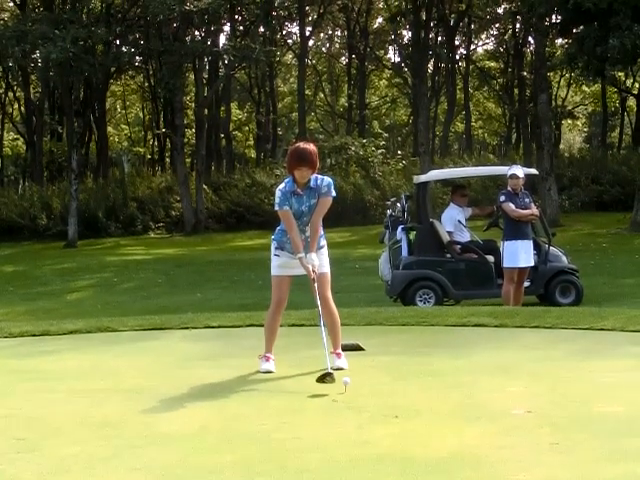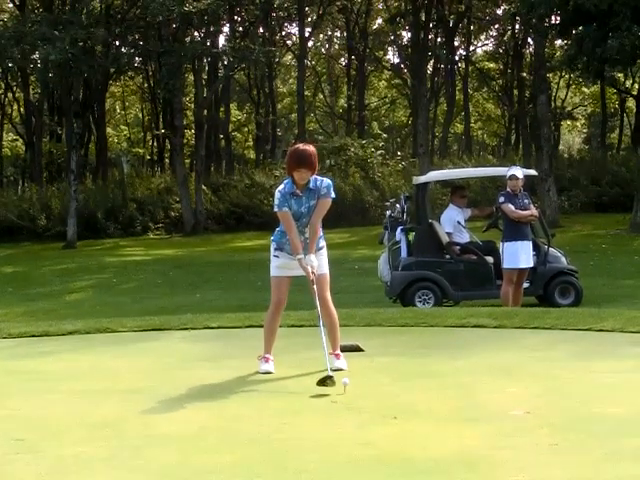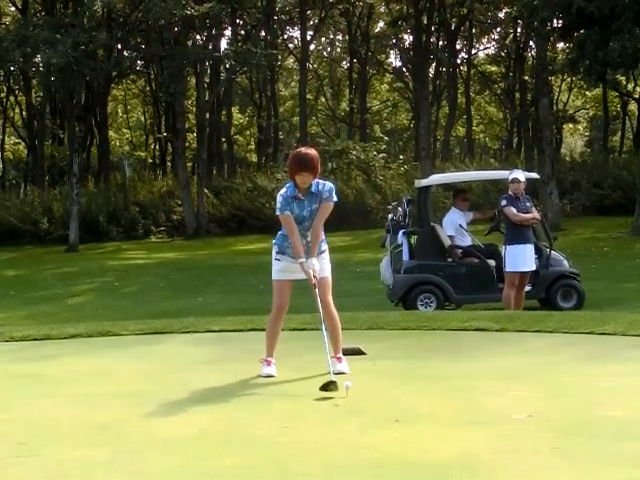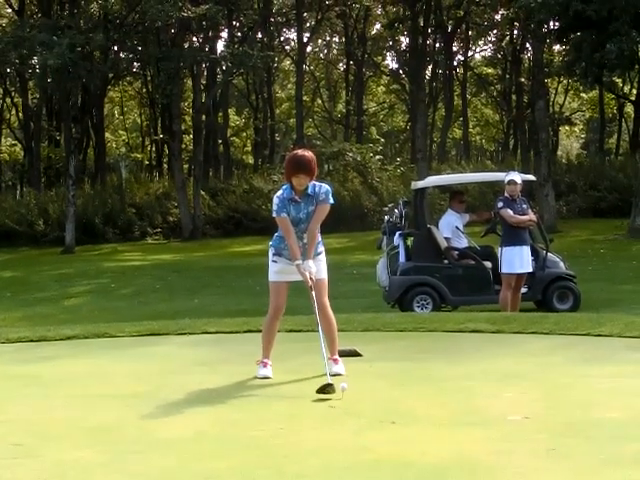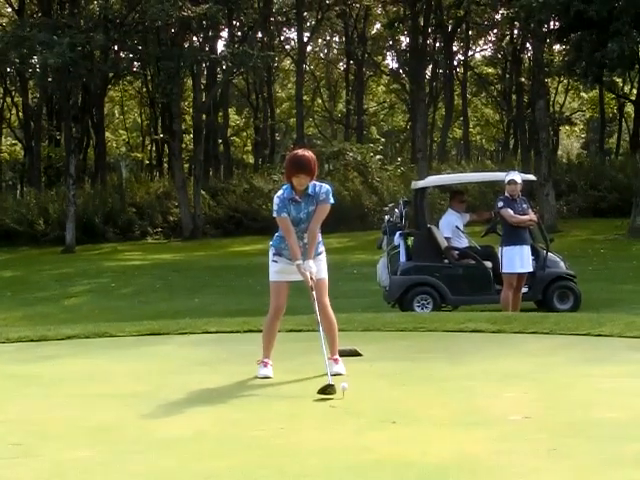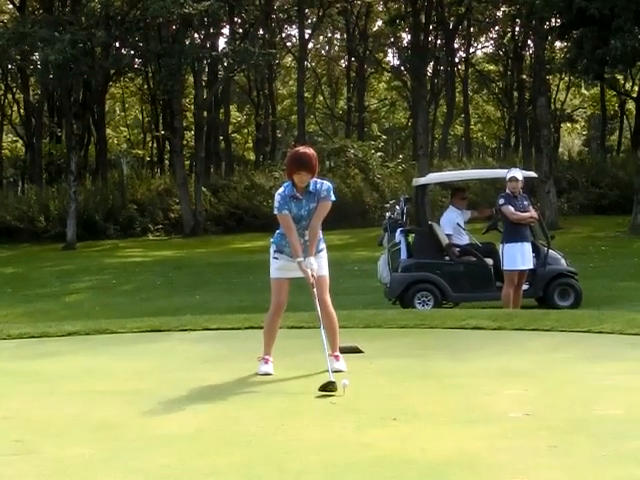
dt=0.3s
person 1, frame 1
left shoulder: (325, 184)
right shoulder: (283, 191)
left elbow: (316, 221)
right elbow: (292, 228)
left wrist: (311, 254)
right wrist: (302, 259)
left hip: (316, 247)
right hip: (285, 249)
left knee: (325, 299)
right knee: (278, 302)
left ankle: (338, 352)
right ankle: (267, 355)
person 1, frame 2
left shoulder: (324, 186)
right shoulder: (282, 192)
left elbow: (315, 222)
right elbow: (291, 230)
left wrist: (311, 255)
right wrist: (301, 260)
left hip: (315, 247)
right hip: (284, 250)
left knee: (325, 300)
right knee: (277, 303)
left ankle: (336, 353)
right ankle: (266, 356)
person 1, frame 3
left shoulder: (326, 189)
right shoulder: (284, 196)
left elbow: (317, 226)
right elbow: (293, 233)
left wrist: (312, 259)
right wrist: (303, 264)
left hip: (317, 251)
right hip: (286, 254)
left knee: (327, 303)
right knee: (279, 306)
left ankle: (338, 356)
right ankle: (268, 359)
person 1, frame 4
left shoulder: (323, 191)
right shoulder: (280, 198)
left elbow: (314, 228)
right elbow: (289, 235)
left wrist: (309, 261)
right wrist: (299, 265)
left hip: (314, 253)
right hip: (283, 256)
left knee: (323, 305)
right knee: (276, 308)
left ankle: (335, 358)
right ankle: (265, 361)
person 1, frame 5
left shoulder: (323, 191)
right shoulder: (281, 198)
left elbow: (314, 228)
right elbow: (290, 235)
left wrist: (309, 261)
right wrist: (300, 266)
left hip: (314, 253)
right hip: (283, 255)
left knee: (323, 305)
right knee: (277, 308)
left ankle: (335, 357)
right ankle: (265, 361)
person 1, frame 6
left shoulder: (324, 189)
right shoulder: (282, 195)
left elbow: (315, 225)
right elbow: (291, 232)
left wrist: (311, 258)
right wrist: (301, 263)
left hip: (315, 250)
right hip: (284, 252)
left knee: (324, 302)
right knee: (278, 305)
left ankle: (336, 354)
right ankle: (266, 357)
person 2, frame 1
left shoulder: (526, 195)
right shoulder: (504, 195)
left elbow: (535, 215)
right elbow: (514, 212)
left wrist: (521, 215)
right wrist: (530, 212)
left hip: (527, 240)
right hip: (511, 241)
left knee: (521, 281)
right knee: (510, 280)
person 2, frame 2
left shoulder: (525, 196)
right shoulder: (503, 196)
left elbow: (535, 216)
right elbow: (513, 213)
left wrist: (520, 216)
right wrist: (529, 213)
left hip: (526, 241)
right hip: (510, 242)
left knee: (520, 282)
right knee: (509, 281)
person 2, frame 3
left shoulder: (527, 199)
right shoulder: (505, 199)
left elbow: (537, 219)
right elbow: (515, 216)
left wrist: (522, 219)
right wrist: (531, 216)
left hip: (528, 245)
right hip: (512, 245)
left knee: (522, 286)
right knee: (511, 285)
person 2, frame 4
left shoulder: (523, 201)
right shoulder: (501, 201)
left elbow: (534, 221)
right elbow: (512, 218)
left wrist: (519, 221)
right wrist: (527, 218)
left hip: (525, 246)
right hip: (509, 247)
left knee: (518, 287)
right knee: (507, 286)
person 2, frame 5
left shoulder: (524, 200)
right shoulder: (502, 201)
left elbow: (534, 221)
right elbow: (512, 218)
left wrist: (519, 220)
right wrist: (528, 217)
left hip: (525, 246)
right hip: (509, 247)
left knee: (519, 287)
right knee: (509, 286)
person 2, frame 6
left shoulder: (525, 198)
right shoulder: (503, 198)
left elbow: (535, 218)
right elbow: (513, 216)
left wrist: (521, 218)
right wrist: (529, 215)
left hip: (526, 243)
right hip: (510, 244)
left knee: (520, 284)
right knee: (510, 283)
